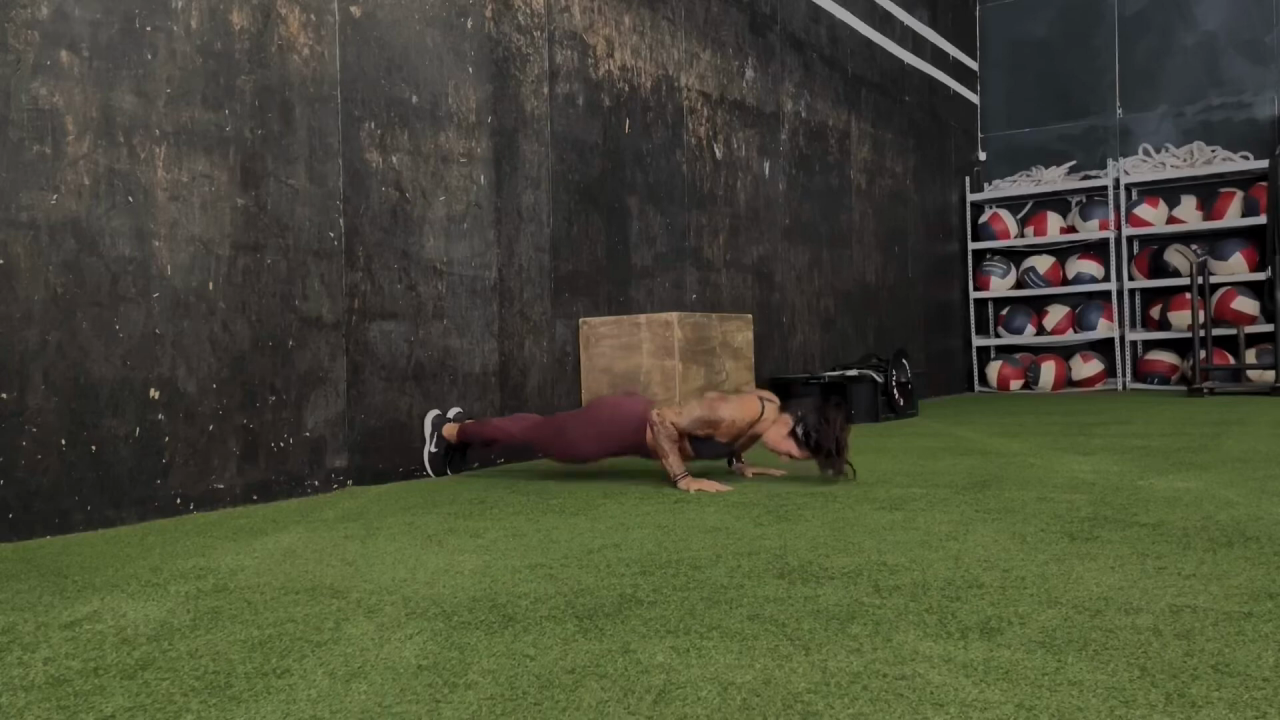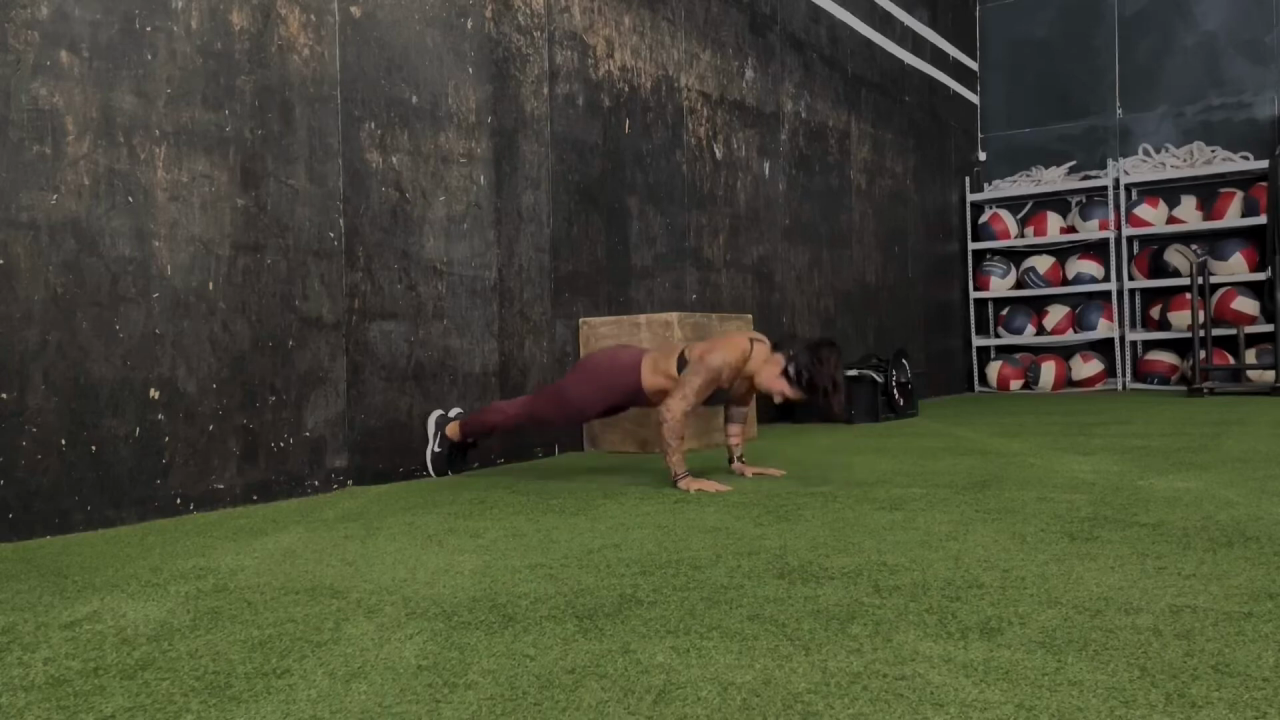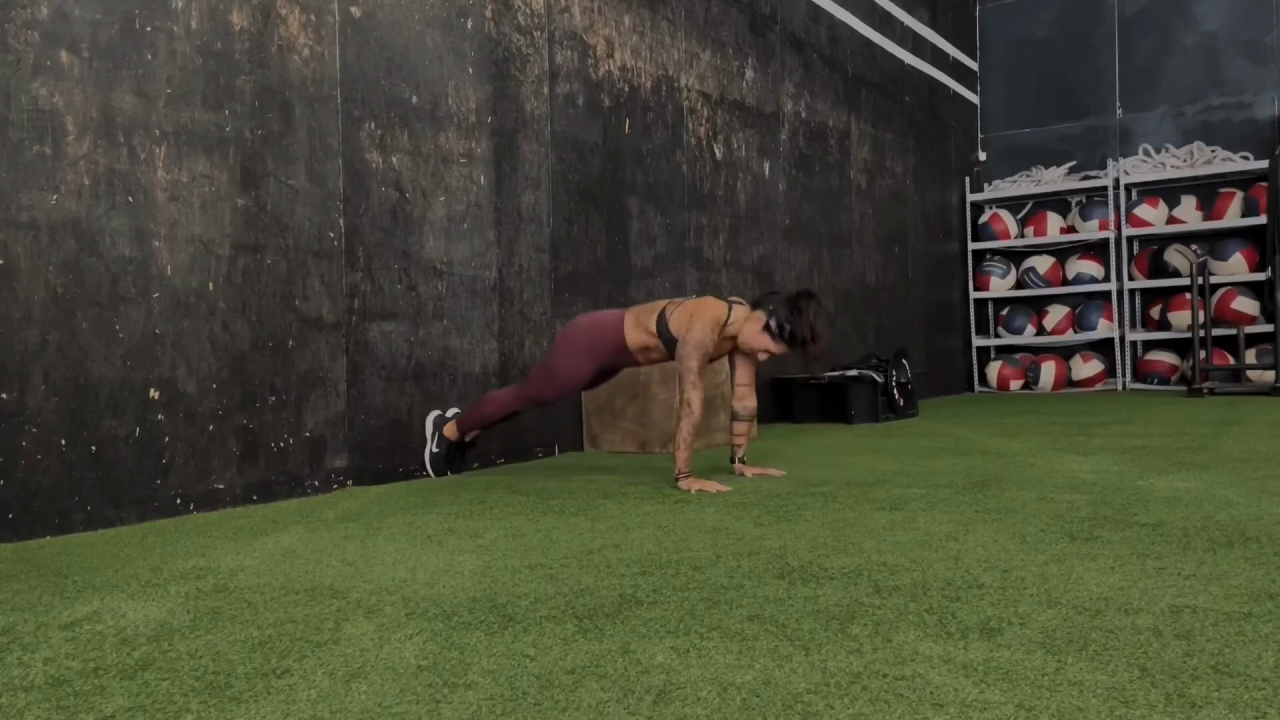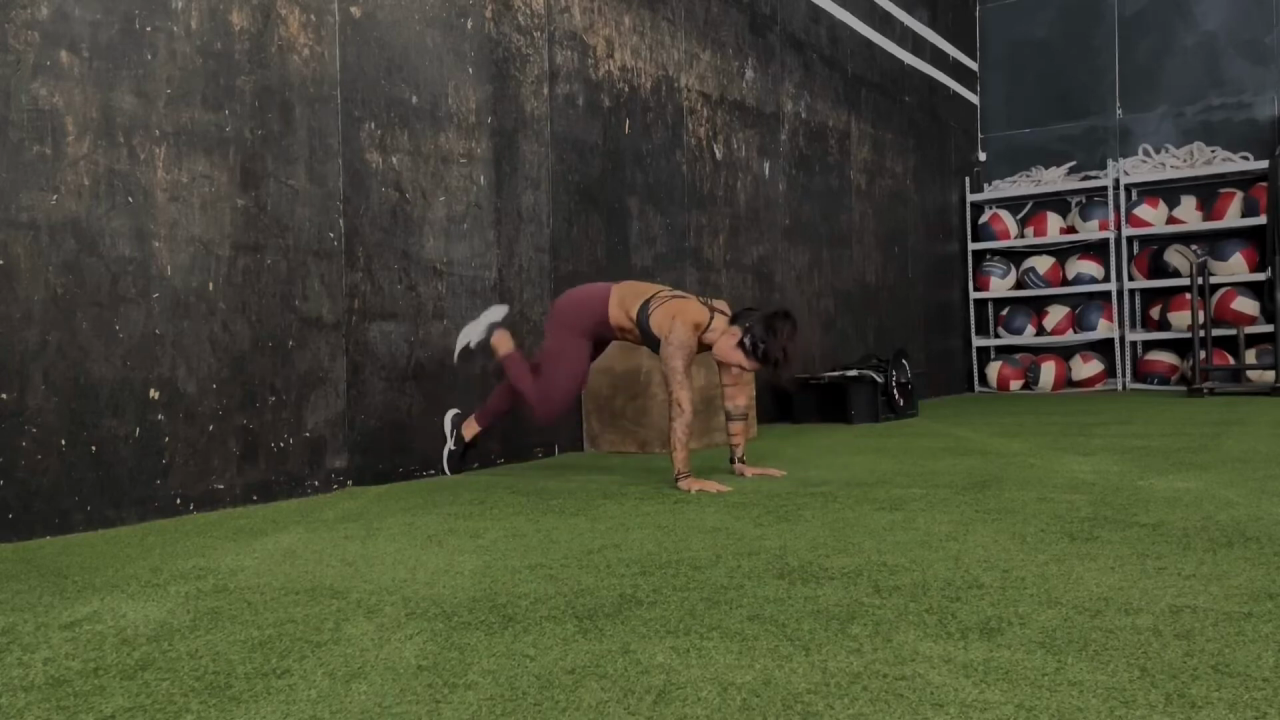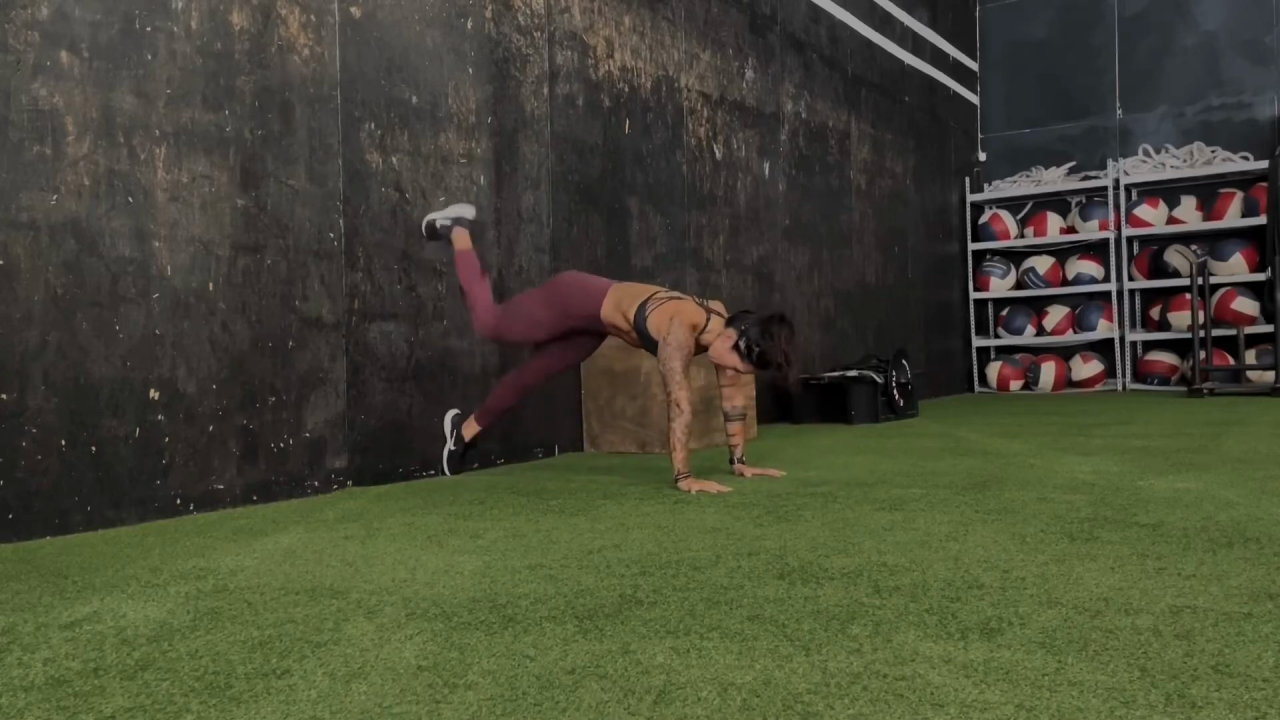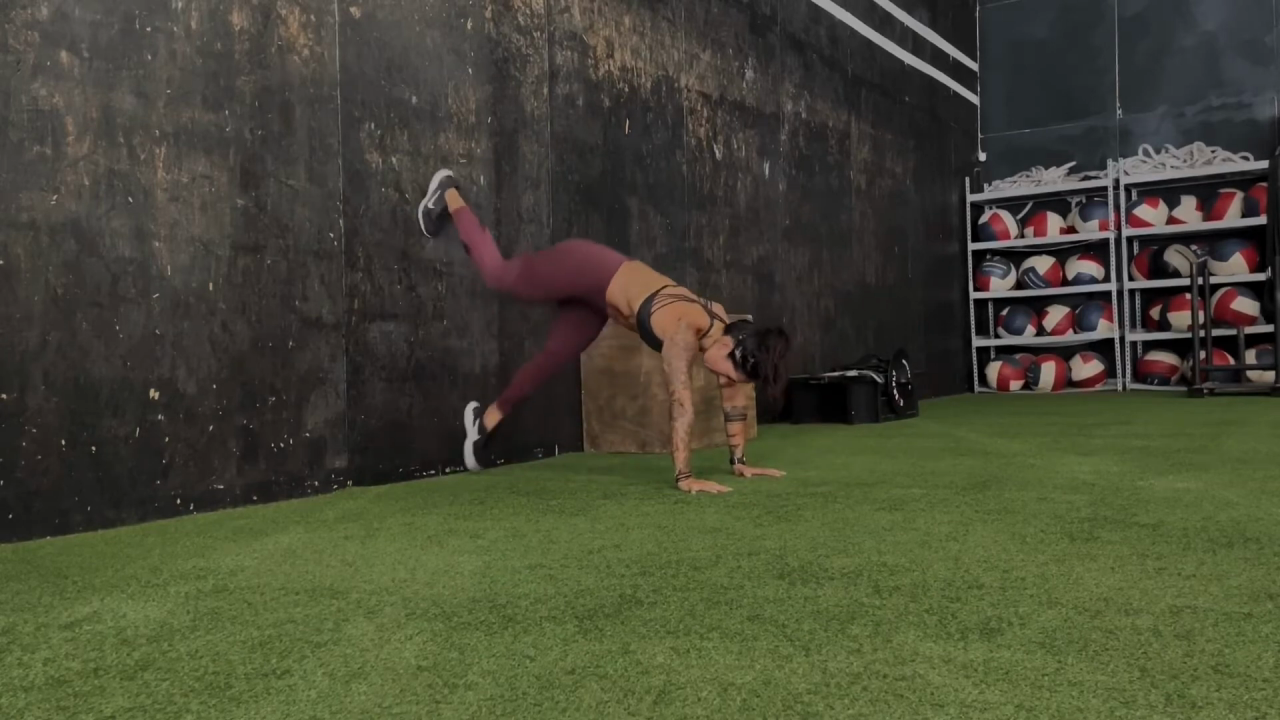
dt=0.3s
person 1, frame 1
left shoulder: (768, 411)
right shoulder: (739, 412)
right elbow: (663, 419)
left wrist: (737, 461)
right wrist: (683, 478)
left hip: (637, 419)
right hip: (620, 426)
left knee: (541, 427)
right knee: (528, 434)
left ankle: (462, 422)
right ankle: (446, 429)
person 1, frame 2
left shoulder: (761, 357)
right shoulder: (729, 358)
left elbow: (737, 403)
right elbow: (672, 410)
left wrist: (738, 459)
right wrist: (682, 477)
left hip: (636, 373)
right hip: (612, 376)
left knee: (535, 408)
right knee: (527, 412)
left ankle: (462, 429)
right ankle: (450, 428)
person 1, frame 3
left shoulder: (745, 322)
right shoulder: (706, 324)
left elbow: (744, 395)
right elbow: (691, 401)
left wrist: (740, 460)
right wrist: (684, 475)
left hip: (614, 350)
right hip: (594, 339)
left knee: (537, 390)
right knee: (527, 395)
left ankle: (462, 427)
right ankle: (447, 430)
person 1, frame 4
left shoulder: (730, 328)
right shoulder: (685, 327)
left elbow: (736, 395)
right elbow: (680, 402)
left wrist: (739, 460)
right wrist: (683, 476)
left hip: (603, 320)
right hip: (580, 312)
left knee: (536, 380)
right knee: (545, 409)
left ankle: (465, 429)
right ankle: (495, 335)
person 1, frame 5
left shoulder: (726, 328)
right shoulder: (683, 331)
left elbow: (734, 398)
right elbow: (679, 405)
left wrist: (739, 460)
right wrist: (684, 478)
left hip: (598, 320)
right hip: (579, 301)
left knee: (528, 375)
right knee: (488, 322)
left ankle: (466, 429)
right ankle: (459, 229)
person 1, frame 6
left shoulder: (726, 331)
right shoulder: (686, 331)
left elbow: (734, 398)
right elbow: (681, 404)
left wrist: (740, 461)
right wrist: (685, 477)
left hip: (604, 288)
right hip: (584, 270)
left knee: (552, 359)
right knee: (498, 273)
left ankle: (486, 420)
right ankle: (450, 195)
